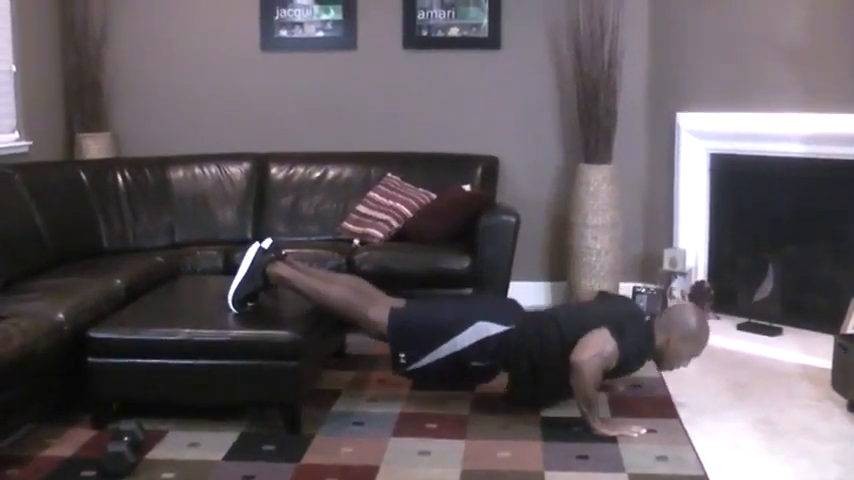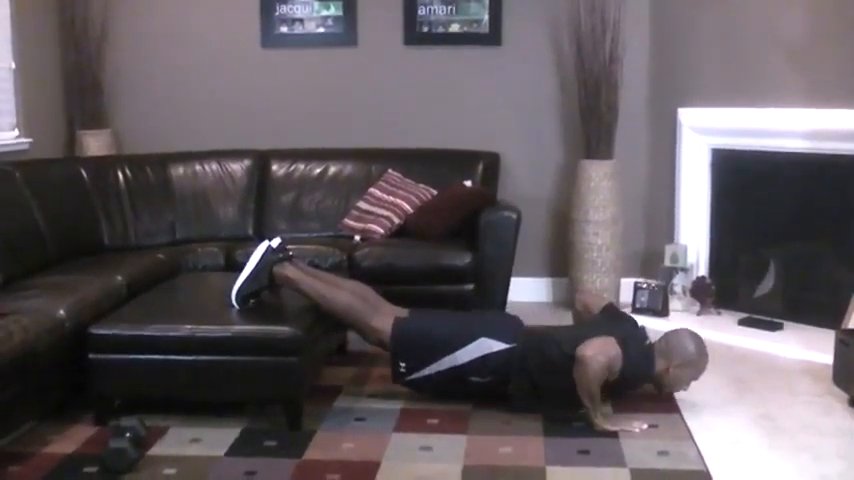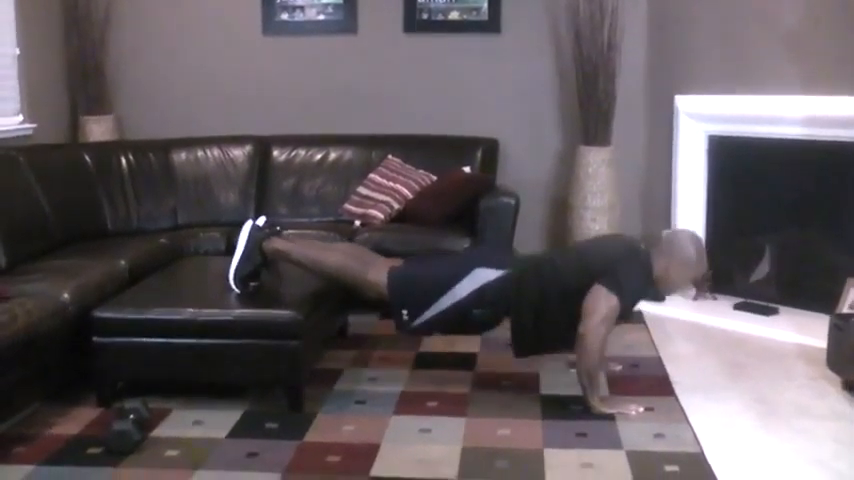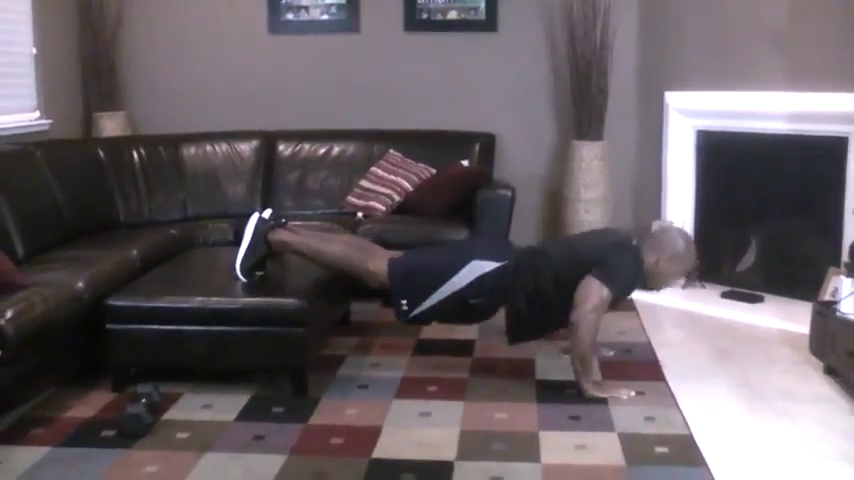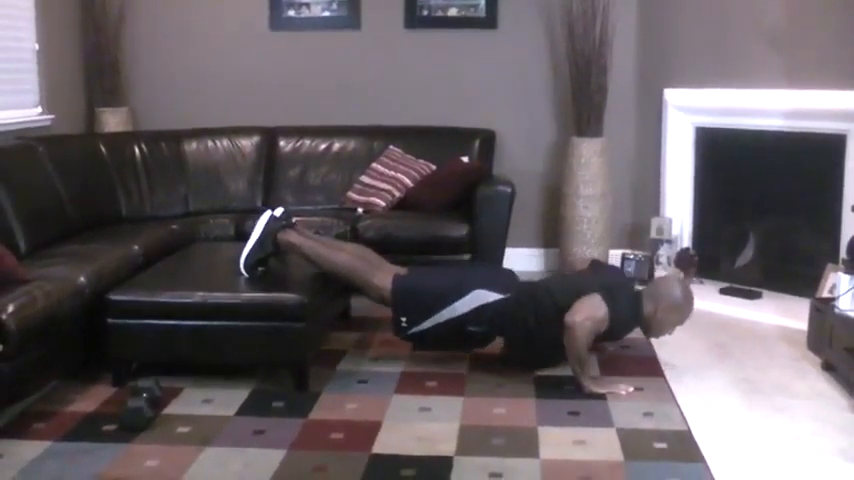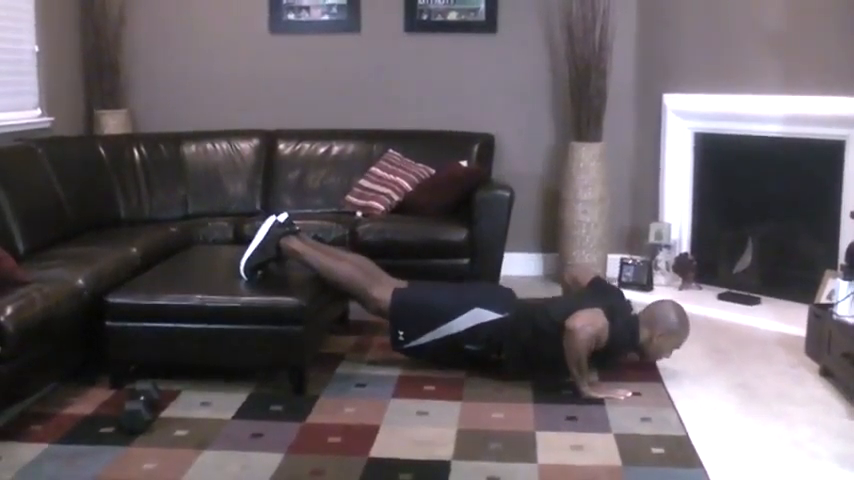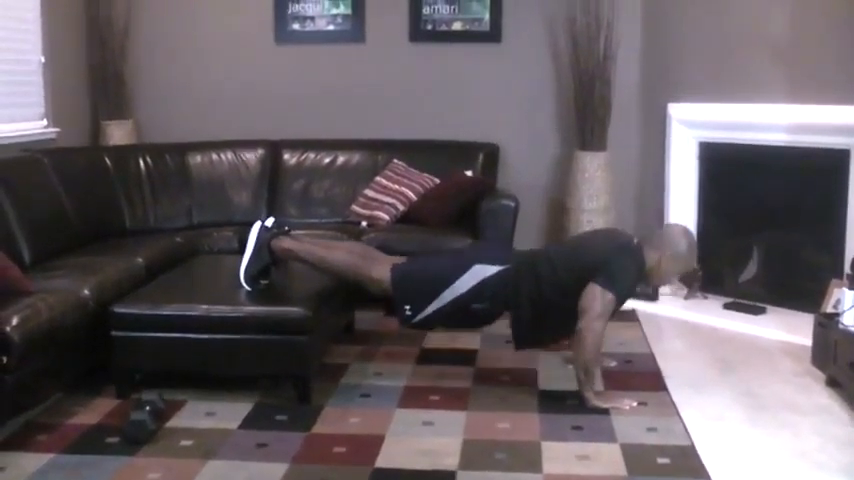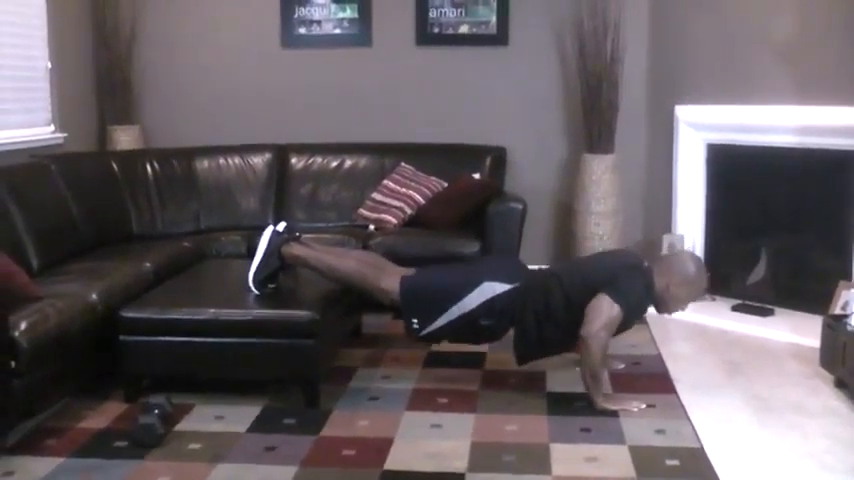
dt=0.4s
person 1, frame 1
left shoulder: (628, 314)
right shoulder: (635, 339)
right elbow: (582, 360)
left wrist: (595, 379)
right wrist: (597, 421)
left hip: (500, 321)
right hip: (492, 339)
left knee: (383, 307)
right knee: (377, 318)
left ankle: (276, 261)
right ankle: (270, 269)
person 1, frame 2
left shoulder: (629, 332)
right shoulder: (636, 361)
left elbow: (586, 297)
right elbow: (590, 358)
right wrist: (600, 416)
left hip: (502, 336)
right hip: (494, 357)
left knee: (387, 318)
right knee: (380, 327)
left ankle: (283, 262)
right ankle: (278, 271)
person 1, frame 3
left shoulder: (629, 253)
right shoulder: (633, 274)
right elbow: (590, 329)
left wrist: (591, 357)
right wrist: (597, 398)
left hip: (498, 272)
right hip: (492, 286)
left knee: (383, 269)
right knee: (377, 279)
left ankle: (271, 237)
right ankle: (268, 245)
person 1, frame 4
left shoulder: (619, 246)
right shoulder: (624, 264)
right elbow: (584, 315)
left wrist: (584, 345)
right wrist: (590, 382)
left hip: (494, 263)
right hip: (488, 277)
left knee: (382, 259)
right knee: (377, 270)
left ankle: (276, 228)
right ankle: (272, 236)
person 1, frame 5
left shoulder: (618, 283)
right shoulder: (624, 308)
left elbow: (581, 266)
right elbow: (576, 321)
left wrist: (589, 336)
right wrist: (588, 379)
left hip: (495, 289)
right hip: (490, 306)
left knee: (387, 275)
right knee: (382, 285)
left ankle: (286, 229)
right ankle: (280, 236)
person 1, frame 6
left shoulder: (615, 303)
right shoulder: (621, 329)
left elbow: (578, 273)
right elbow: (578, 328)
right wrist: (586, 384)
left hip: (494, 307)
right hip: (488, 327)
left knee: (387, 289)
right knee: (381, 298)
left ankle: (289, 236)
right ankle: (285, 242)
person 1, frame 7
left shoulder: (622, 244)
right shoulder: (625, 264)
right elbow: (588, 327)
left wrist: (586, 351)
right wrist: (592, 393)
left hip: (498, 267)
right hip: (491, 281)
left knee: (386, 266)
right knee: (381, 276)
left ankle: (280, 237)
right ankle: (276, 243)
person 1, frame 8
left shoulder: (632, 266)
right shoulder: (635, 286)
right elbow: (593, 332)
left wrist: (595, 355)
right wrist: (600, 396)
left hip: (507, 284)
right hip: (499, 298)
left knee: (395, 278)
right knee: (389, 288)
left ankle: (289, 242)
right ankle: (286, 250)
